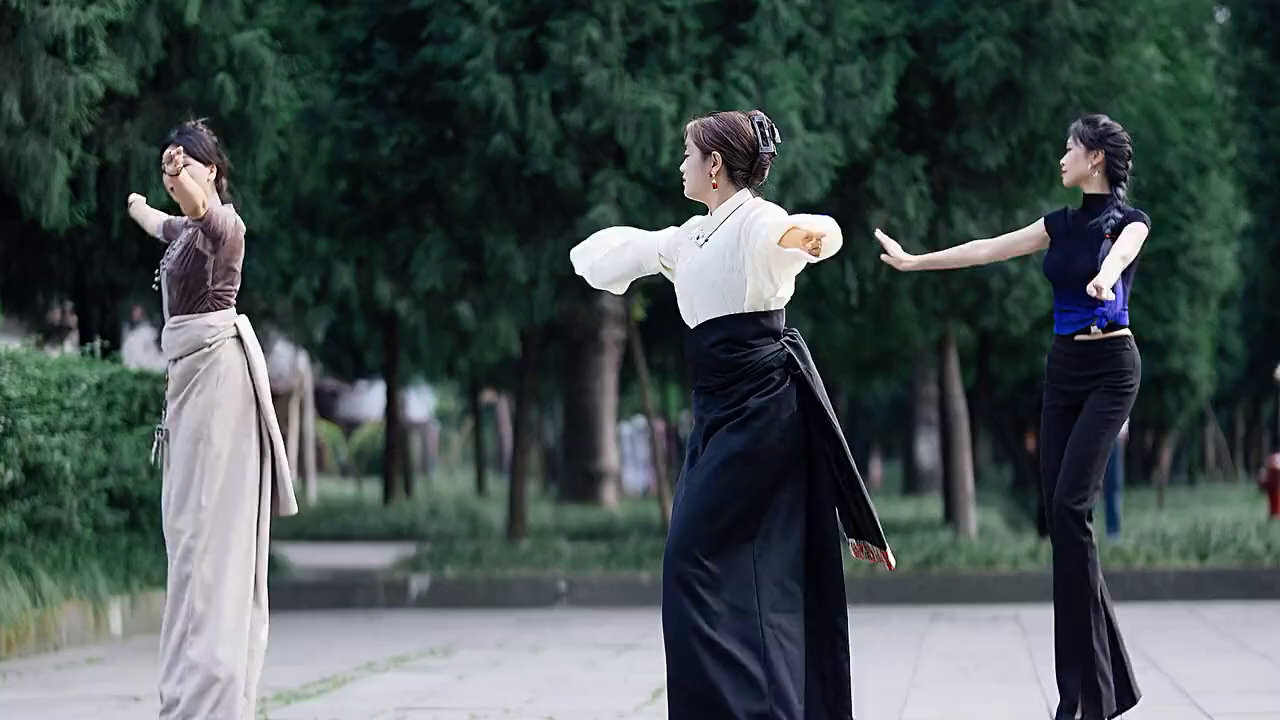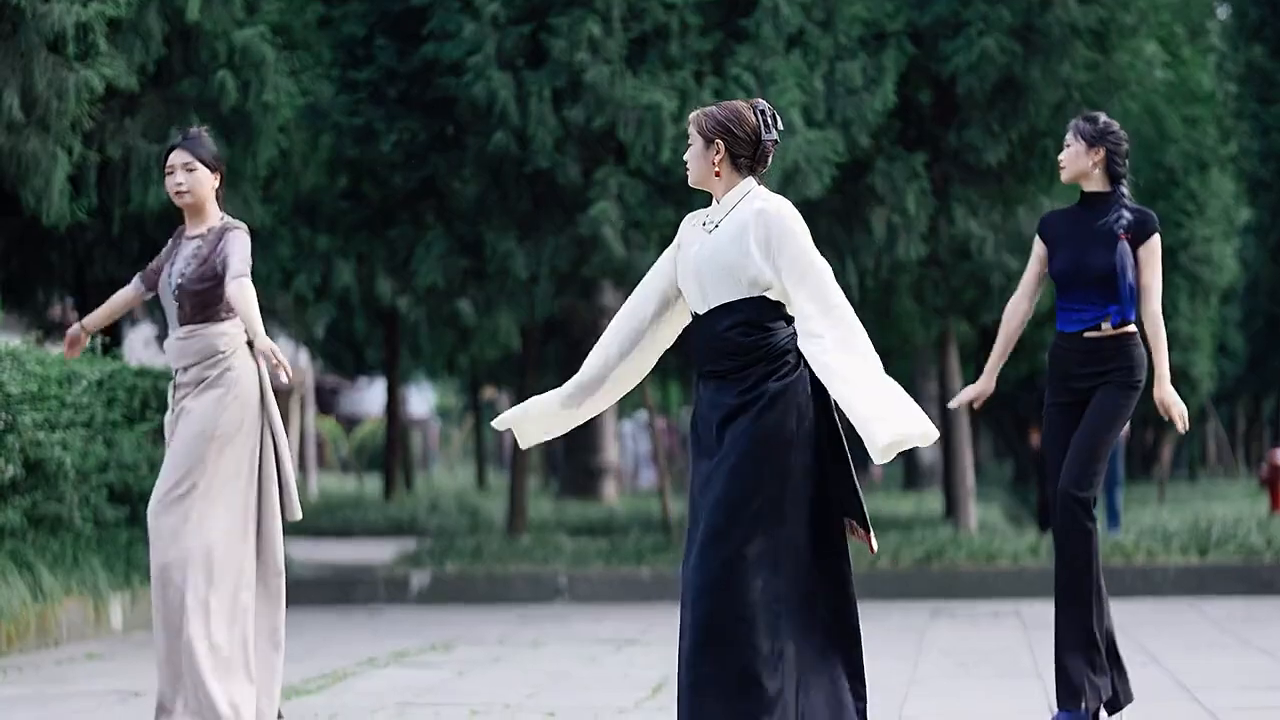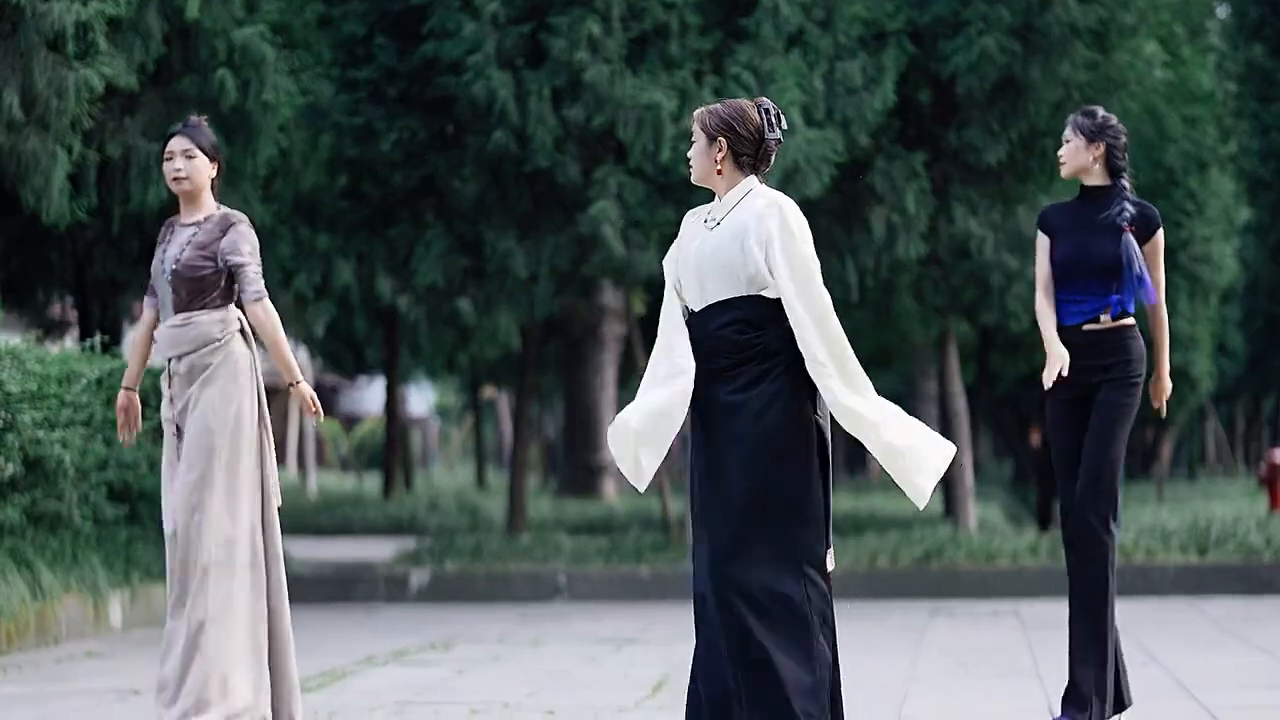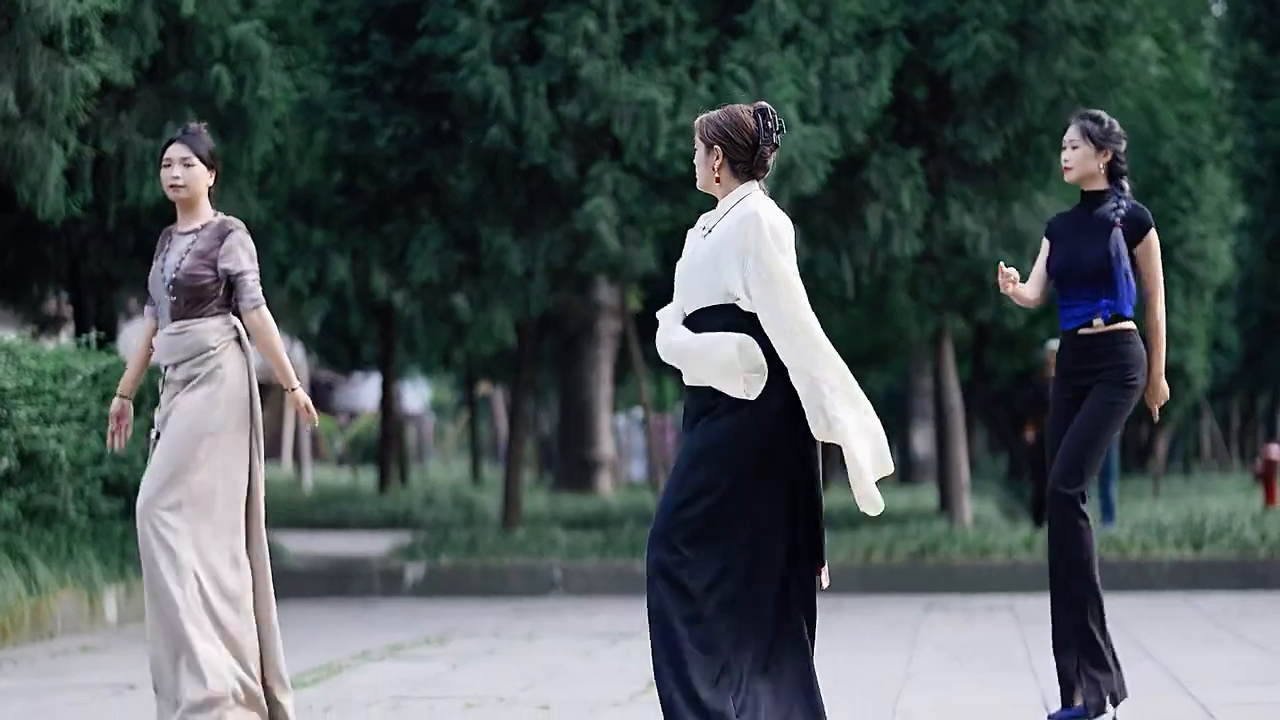
dt=0.2s
person 1, frame 1
left shoulder: (757, 225)
right shoulder: (699, 234)
left elbow: (797, 232)
right elbow: (645, 249)
left wrist: (806, 238)
right wrist: (601, 250)
left hip: (761, 409)
right hip: (723, 412)
left knee: (694, 562)
right knee: (758, 568)
person 1, frame 2
left shoulder: (772, 215)
right shoulder: (696, 230)
left elbow: (820, 305)
right elbow: (649, 315)
left wrist: (866, 388)
right wrist: (576, 393)
left hip: (773, 398)
right hip: (724, 403)
left knee: (733, 552)
right knee: (721, 555)
person 1, frame 3
left shoulder: (774, 214)
right shoulder: (694, 226)
left elbow: (812, 316)
right elbow: (674, 317)
left wrist: (856, 408)
right wrist: (662, 401)
left hip: (770, 397)
right hip: (717, 401)
left knee: (753, 557)
right knee: (728, 560)
person 1, frame 4
left shoulder: (757, 223)
right shoulder: (705, 231)
left elbow: (792, 323)
right elbow: (677, 315)
left wrist: (835, 414)
right wrist: (694, 349)
left hip: (752, 402)
right hip: (728, 398)
left knee: (681, 549)
right knee: (753, 556)
person 2, frame 1
left shoulder: (1131, 220)
right shoulder: (1061, 220)
left elbow: (1123, 257)
right elbow: (992, 248)
left wrist: (1107, 277)
right wrist: (917, 260)
left hip: (1108, 373)
right hip: (1061, 373)
left knee: (1070, 504)
right knee: (1061, 514)
person 2, frame 2
left shoulder: (1139, 222)
right shoulder: (1054, 224)
left elbow: (1151, 307)
right elbow: (1023, 301)
left wrist: (1163, 382)
right wrist: (988, 376)
left hip: (1115, 369)
right hip: (1062, 370)
left knee: (1074, 496)
right knee: (1064, 508)
person 2, frame 3
left shoulder: (1139, 215)
right shoulder: (1053, 217)
left elbow: (1158, 299)
right elbow: (1044, 291)
left wrist: (1163, 370)
right wrist: (1051, 348)
left hip: (1117, 362)
right hip: (1068, 367)
left knee: (1091, 502)
right knee: (1073, 507)
person 2, frame 4
left shoulder: (1134, 217)
right shoulder: (1060, 225)
left elbow: (1153, 298)
right elbow: (1037, 291)
left wrist: (1155, 374)
right wrist: (1013, 290)
left hip: (1114, 365)
right hip: (1070, 367)
left knee: (1064, 491)
right knee: (1065, 497)
person 3, frame 1
left shoulder: (222, 220)
right shoulder: (189, 229)
left elbow: (210, 214)
right elbow: (166, 228)
left wrist: (193, 181)
right wrist: (139, 207)
left hip: (218, 377)
right hip: (195, 381)
left knee: (206, 524)
right knee: (204, 525)
person 3, frame 2
left shoulder: (230, 235)
right shoulder: (181, 239)
left elbow: (241, 288)
right elbow: (141, 287)
left wrist: (260, 339)
right wrist: (87, 325)
left hip: (226, 383)
right hip: (192, 386)
left knee: (188, 520)
right knee: (209, 527)
person 3, frame 3
left shoulder: (232, 227)
right shoulder: (169, 232)
left elbow: (256, 303)
right elbow: (151, 310)
left wrist: (294, 378)
right wrist: (129, 384)
left hip: (221, 372)
right hip: (180, 379)
left knee: (209, 519)
right knee: (197, 519)
person 3, frame 4
left shoulder: (230, 234)
right shoulder: (167, 240)
left elbow: (255, 310)
right elbow: (156, 320)
left wrist: (290, 383)
right wrist: (125, 393)
left hip: (214, 381)
right hip: (182, 385)
left knee: (168, 511)
right knee: (208, 524)
